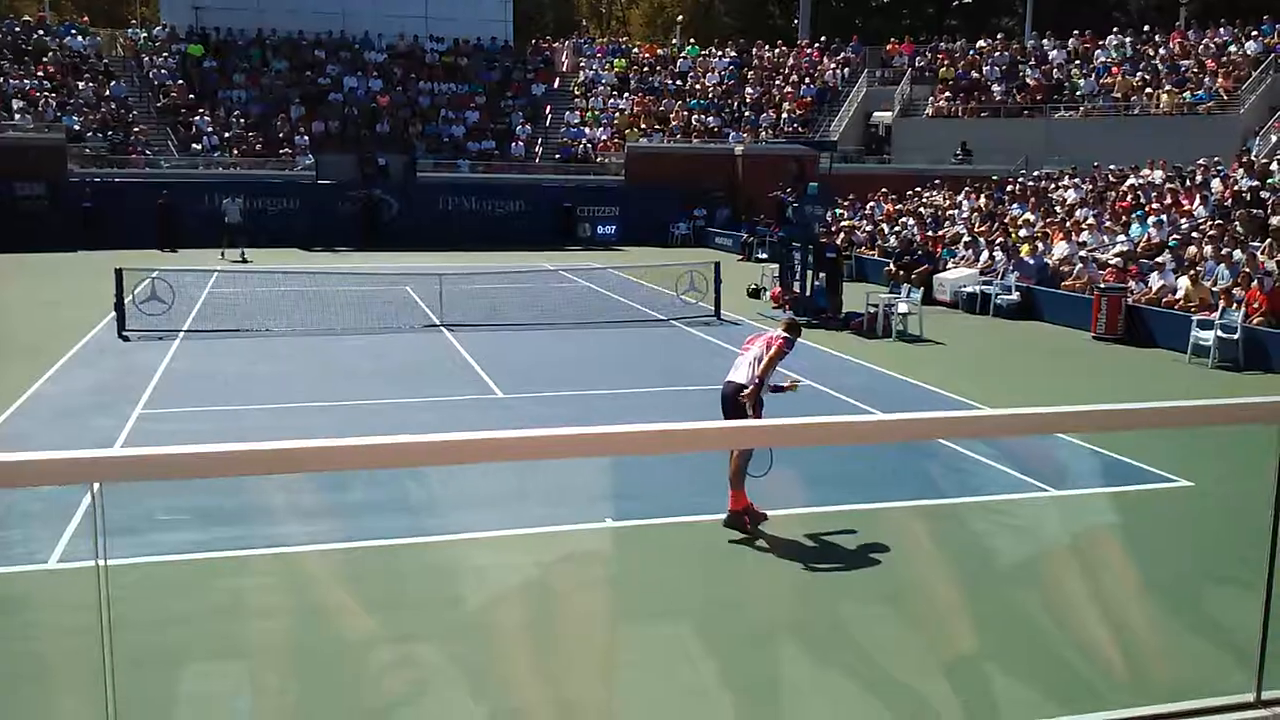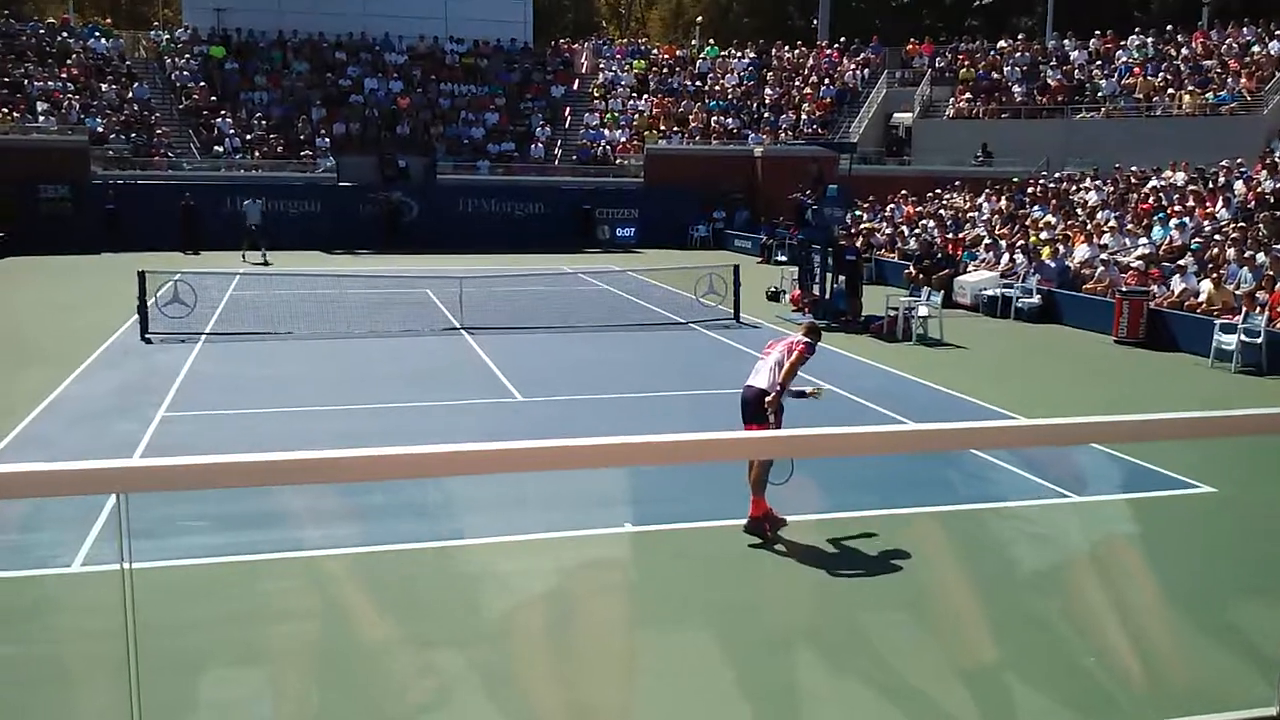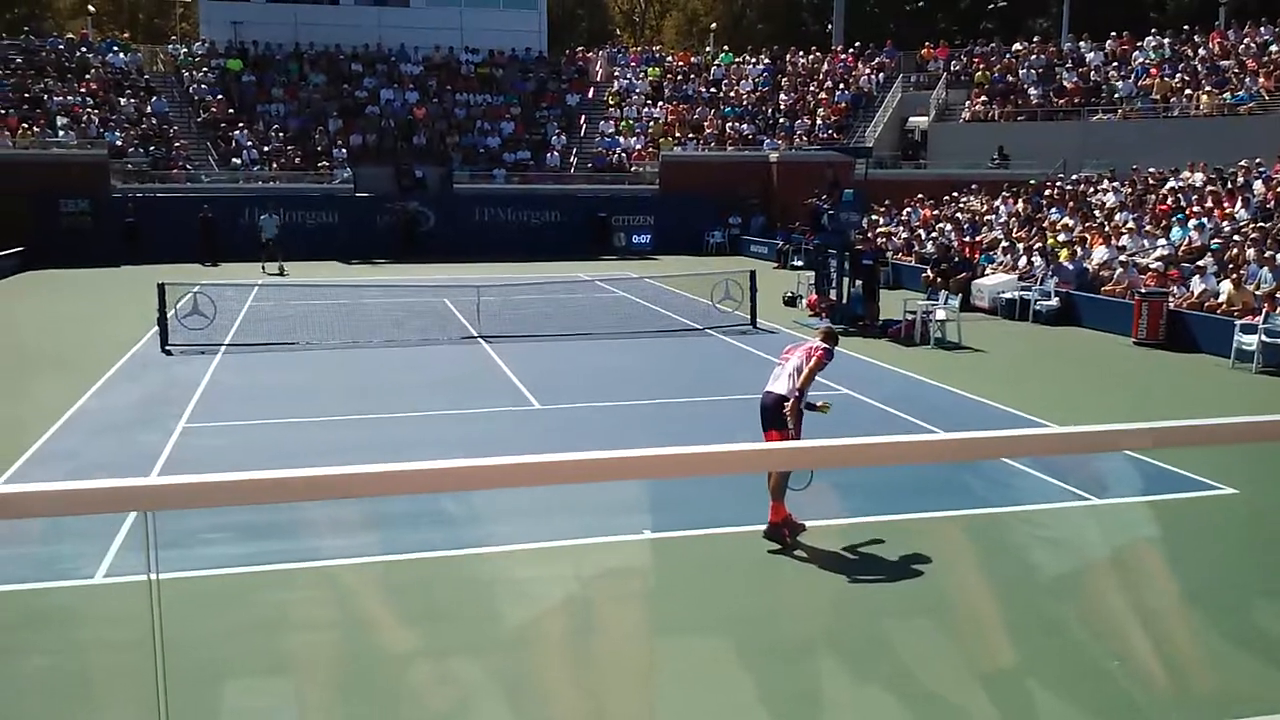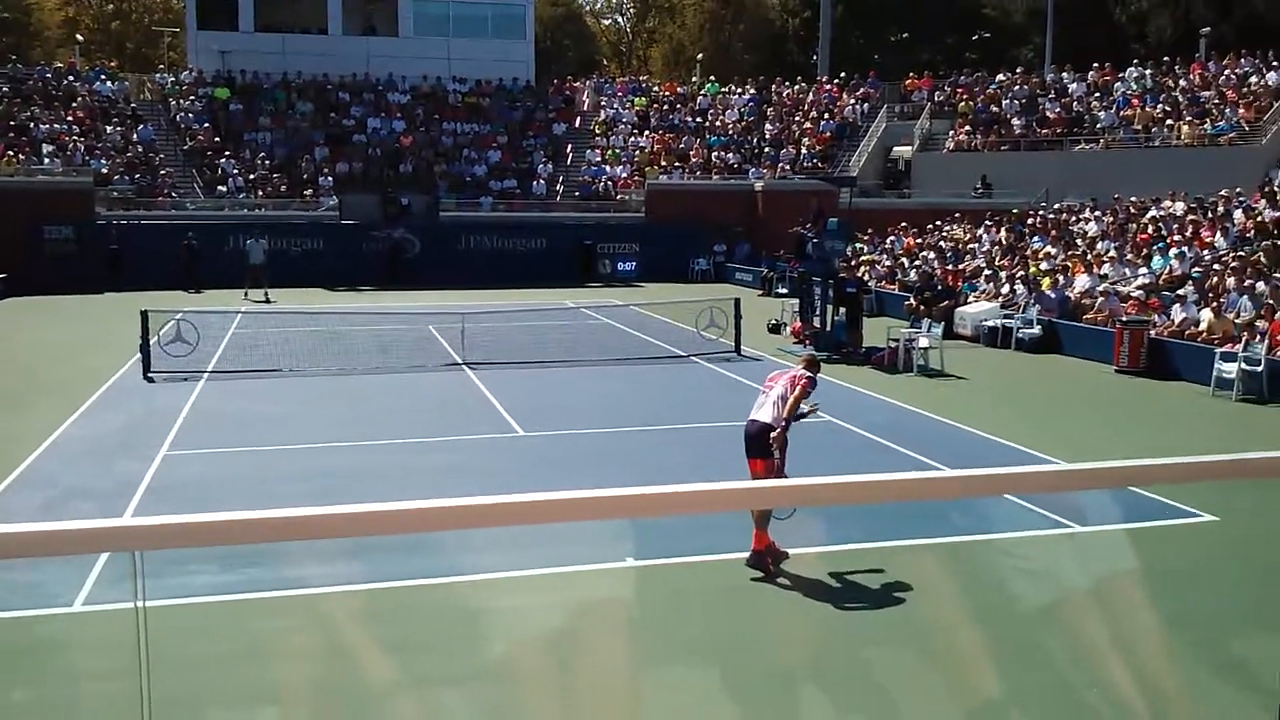
dt=0.5s
person 1, frame 1
left shoulder: (757, 337)
right shoulder: (785, 338)
right elbow: (769, 359)
left wrist: (782, 388)
right wrist: (755, 388)
left hip: (730, 388)
right hip: (745, 391)
left knee: (739, 449)
right knee: (743, 451)
left ankle: (742, 505)
right ankle: (735, 511)
person 1, frame 2
left shoulder: (778, 342)
right shoulder: (806, 343)
right elbow: (791, 365)
left wrist: (803, 394)
right wrist: (777, 394)
left hip: (749, 392)
right hip: (764, 397)
right knee: (765, 458)
left ankle: (762, 511)
right ankle: (755, 518)
person 1, frame 3
left shoulder: (794, 347)
right shoulder: (824, 349)
right elbow: (809, 371)
left wrist: (812, 406)
right wrist: (796, 400)
left hip: (768, 398)
right hip: (784, 403)
left ankle: (781, 517)
right ankle: (774, 523)
person 1, frame 4
left shoulder: (776, 375)
right shoulder: (808, 377)
right elbow: (794, 399)
left wrist: (802, 414)
right wrist: (783, 429)
left hip: (752, 427)
right hip: (769, 431)
left ankle: (765, 545)
right ankle: (758, 551)
